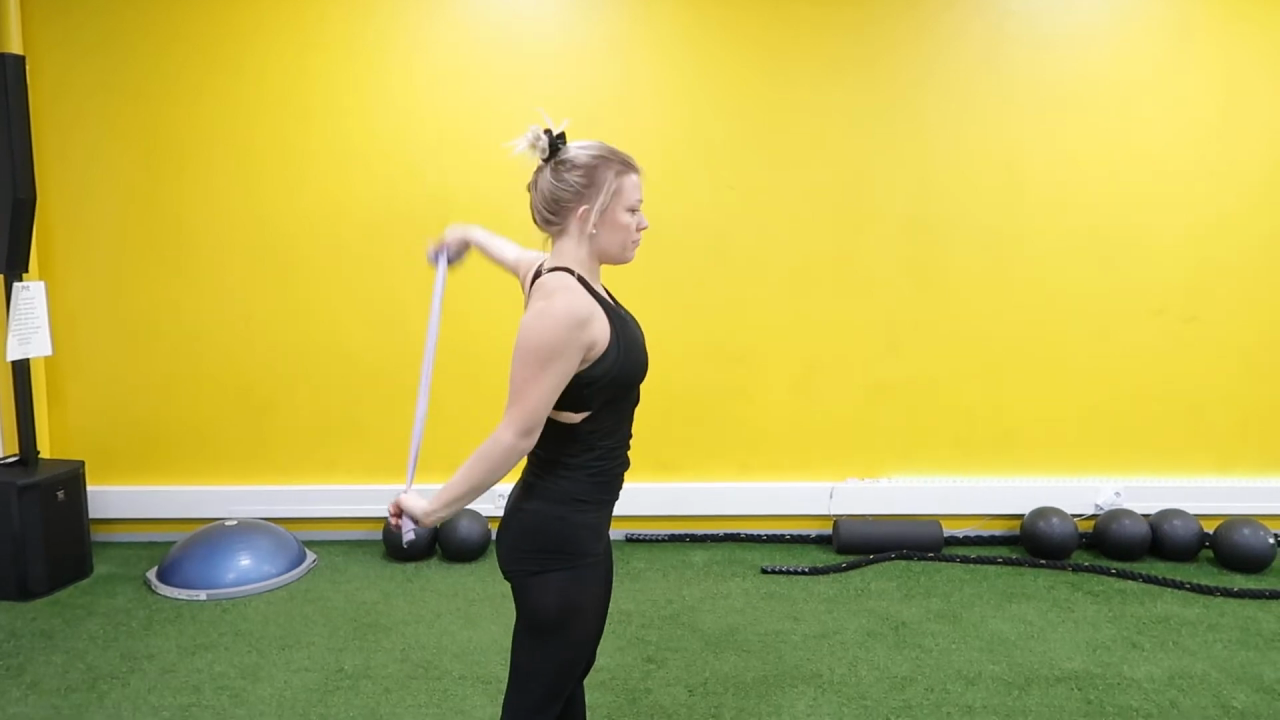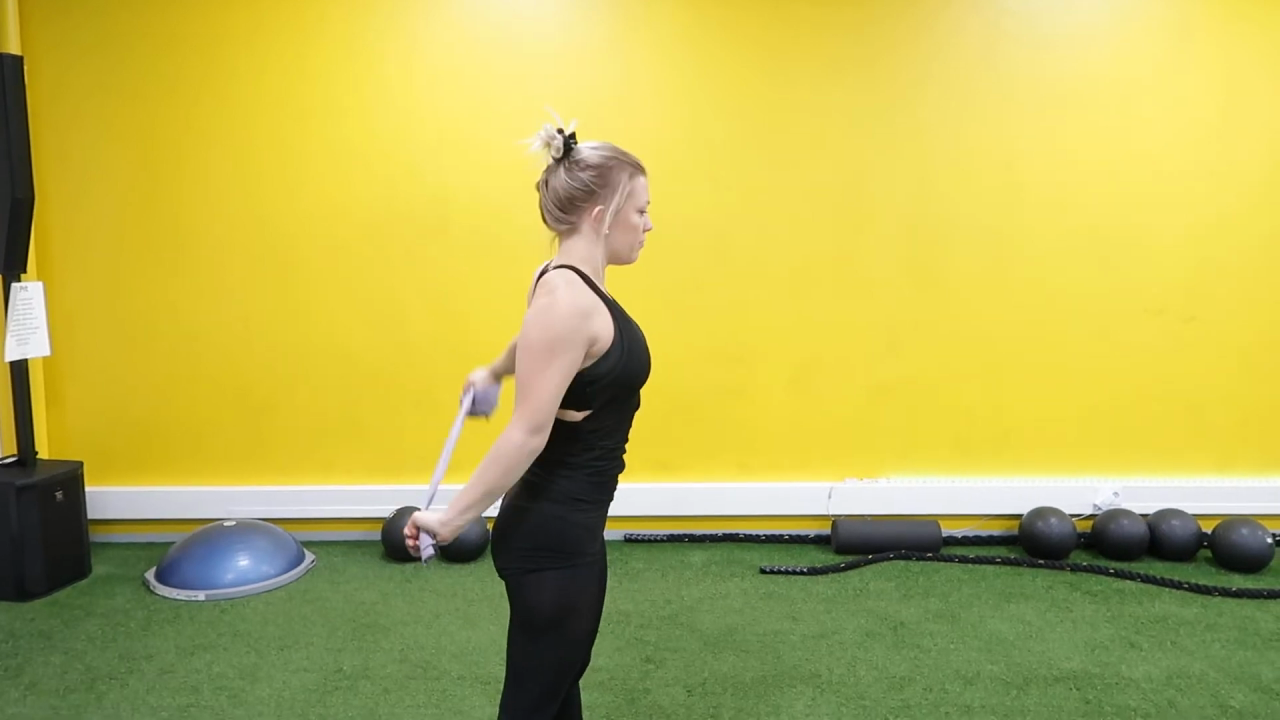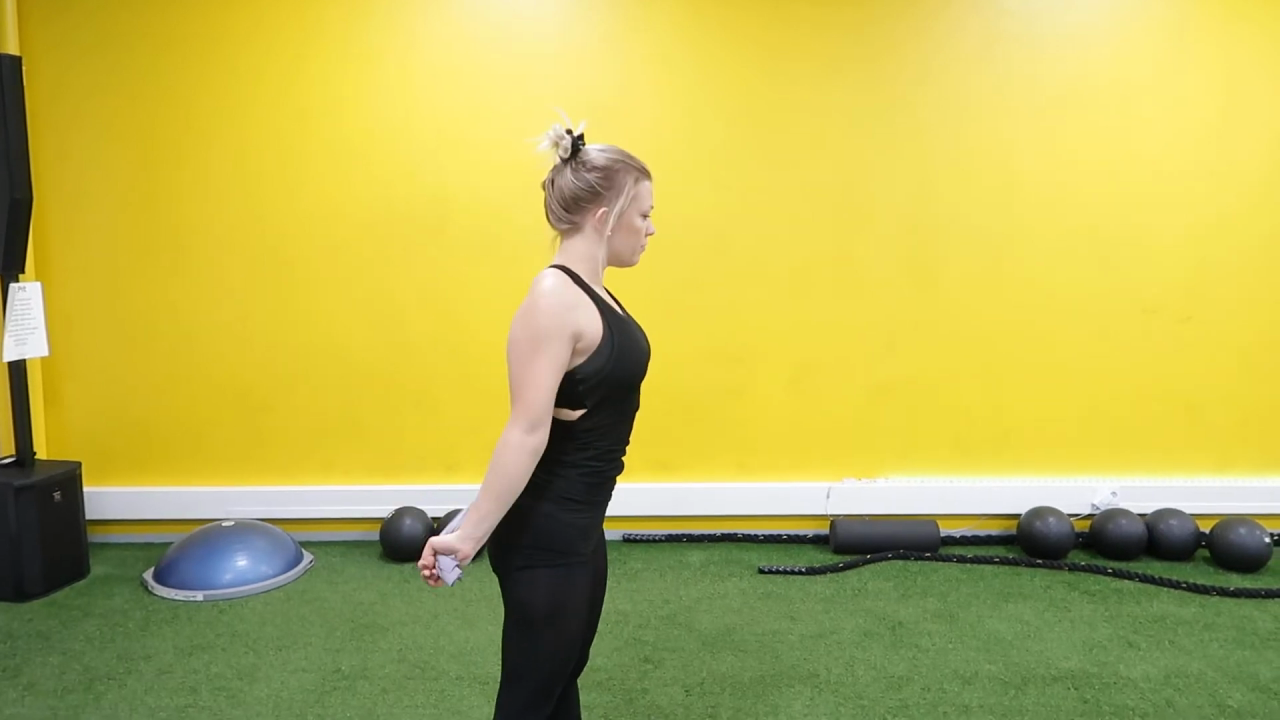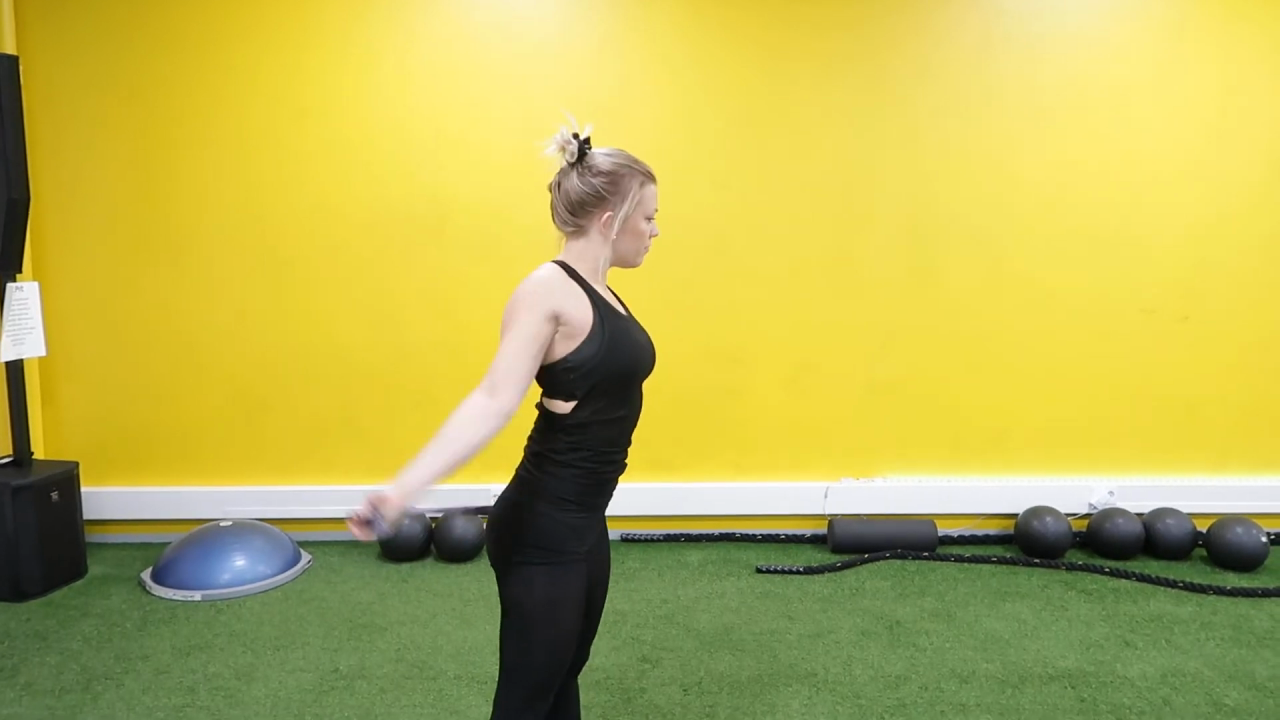
dt=0.2s
person 1, frame 1
left shoulder: (565, 277)
right shoulder: (566, 307)
left elbow: (524, 260)
right elbow: (518, 432)
left wrist: (471, 235)
right wrist: (435, 506)
left hip: (573, 527)
right hip: (555, 535)
person 1, frame 2
left shoulder: (576, 287)
right shoulder: (567, 301)
left elbow: (531, 350)
right elbow: (529, 432)
left wrist: (491, 373)
right wrist: (453, 517)
left hip: (573, 526)
right hip: (549, 534)
person 1, frame 3
left shoulder: (587, 294)
right shoulder: (553, 300)
right elbow: (527, 431)
right wrist: (469, 538)
left hip: (577, 526)
right hip: (544, 535)
person 1, frame 4
left shoulder: (596, 292)
right shoulder: (549, 289)
right elbow: (493, 398)
right wrist: (408, 487)
left hip: (583, 524)
right hip: (541, 529)
